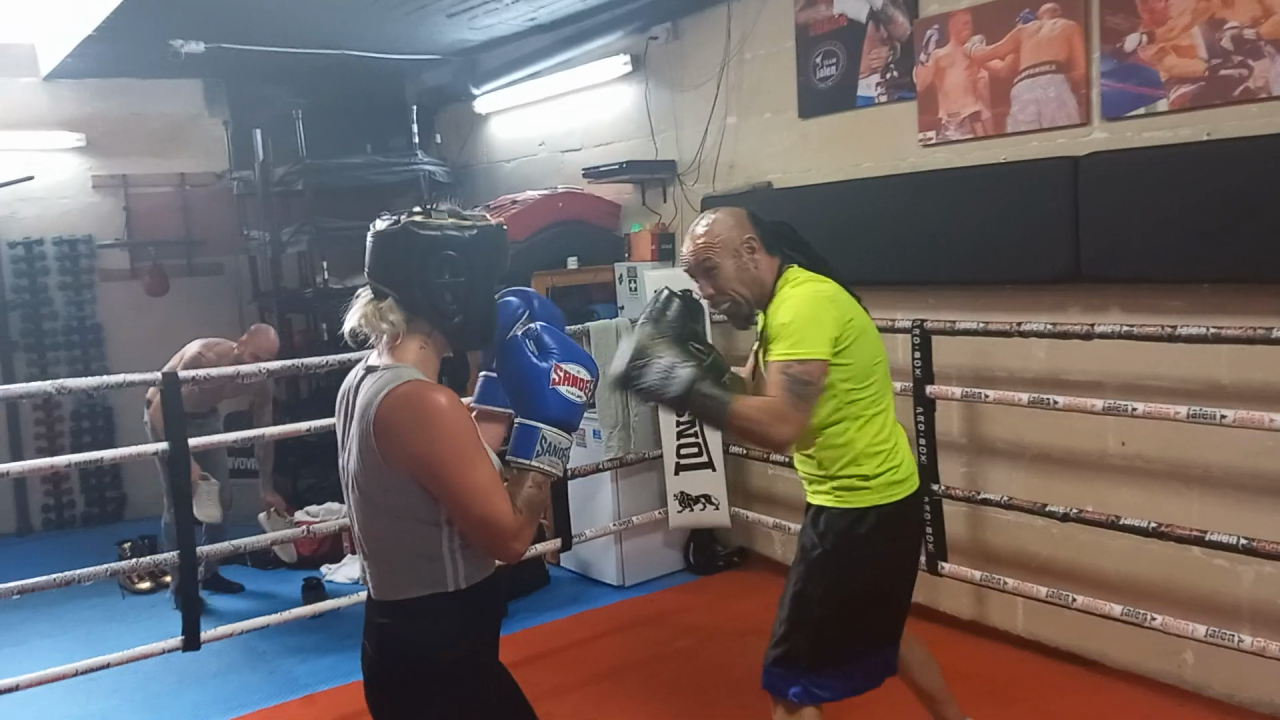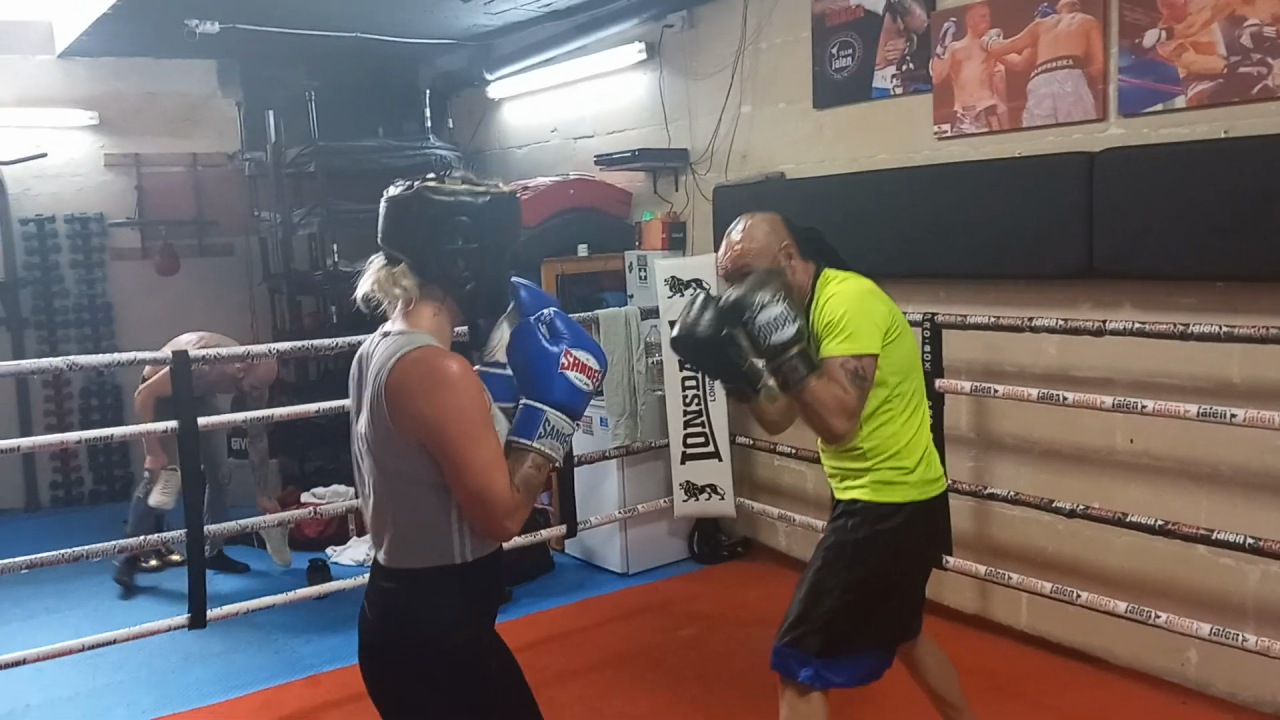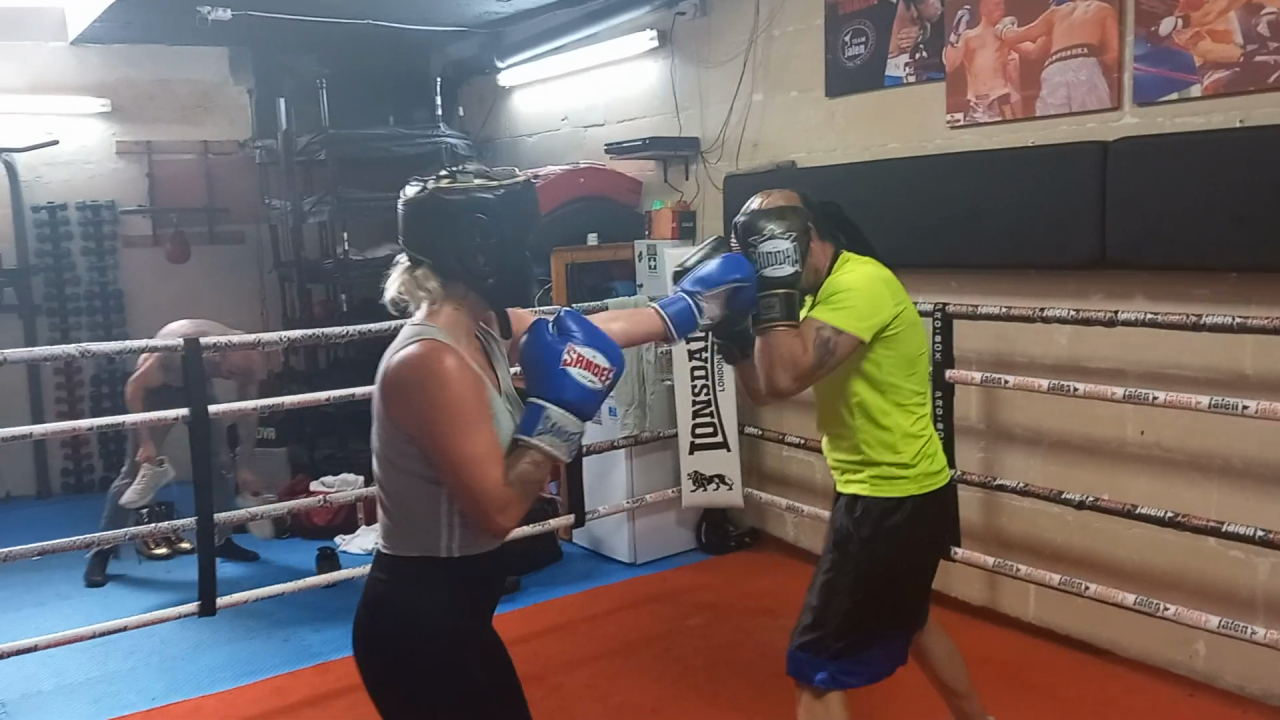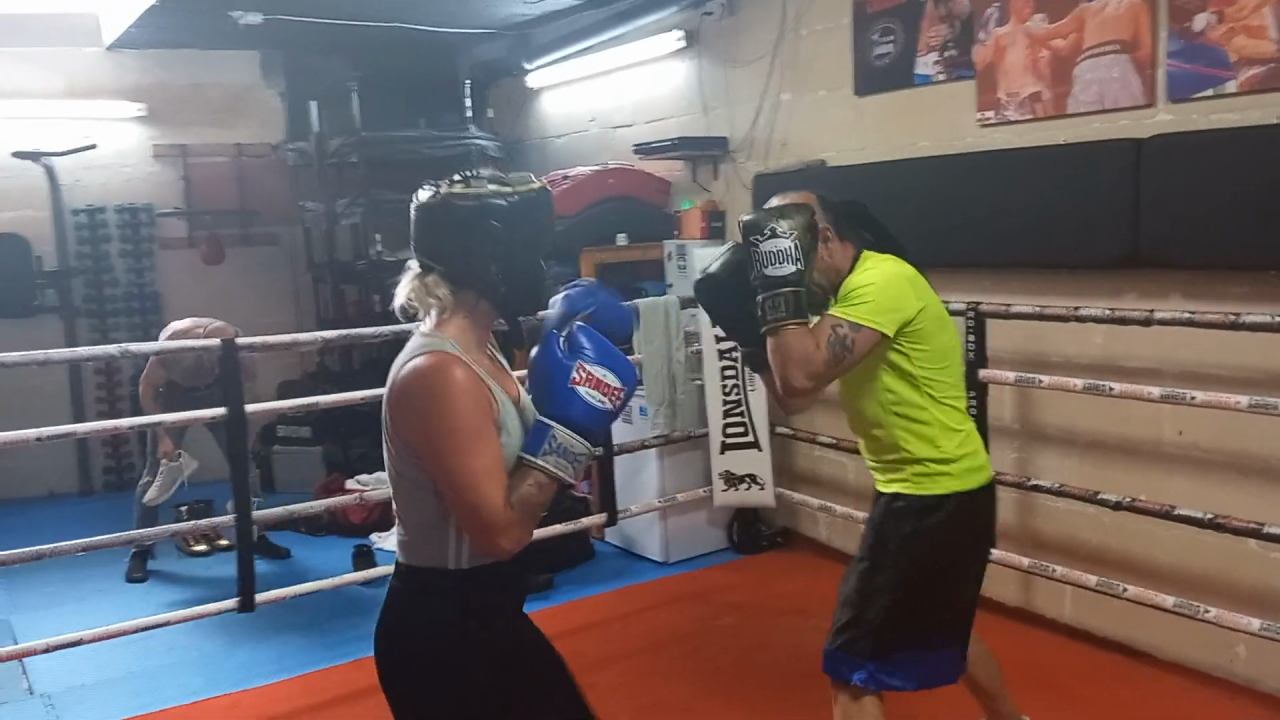
dt=0.2s
person 1, frame 1
left shoulder: (367, 380)
right shoulder: (422, 402)
right elbow: (510, 536)
left wrist: (513, 386)
right wrist: (548, 422)
left hip: (412, 635)
right hip: (437, 655)
person 1, frame 2
left shoulder: (382, 349)
right shoulder: (435, 369)
right elbow: (503, 514)
left wrist: (500, 372)
right wrist: (552, 405)
left hip: (410, 609)
right hip: (435, 626)
person 1, frame 3
left shoulder: (477, 327)
right shoulder: (429, 363)
left elbow: (589, 332)
right elbow: (498, 511)
left wrist: (687, 307)
right wrist: (559, 404)
person 1, frame 4
left shoulder: (474, 347)
right shoulder: (440, 373)
right elbow: (500, 530)
left wrist: (565, 360)
right wrist: (569, 427)
left hip: (490, 614)
right hip: (439, 624)
person 2, frame 1
left shoulder: (805, 303)
right shoulder: (787, 300)
left elbow: (780, 427)
right elbow: (758, 400)
left wrist: (688, 387)
right wrist: (694, 365)
left hip: (862, 509)
right hip: (879, 500)
right knee: (878, 631)
person 2, frame 2
left shoulder: (849, 300)
right shoulder: (808, 309)
left elbow: (837, 421)
right elbow: (778, 417)
left wrist: (781, 344)
right wrist: (730, 367)
left hip: (888, 506)
right hip: (902, 500)
left knee: (800, 665)
right knee: (897, 629)
person 2, frame 3
left shoulder: (859, 284)
right shoulder: (827, 288)
left elbow: (783, 379)
right elbow: (763, 389)
left wrist: (777, 280)
right wrist: (731, 325)
left hip: (890, 499)
right hip: (910, 494)
left knee: (818, 667)
right knee: (904, 620)
person 2, frame 4
left shoulder: (882, 280)
right shoulder: (852, 286)
left elbow: (802, 378)
right elbow: (789, 395)
left wrist: (782, 280)
right wrist: (744, 326)
left hip: (934, 498)
right hip: (948, 492)
left knee: (853, 666)
right knee: (941, 620)
person 3, frame 1
left shoulder: (261, 383)
right shoulder: (204, 358)
right elbow: (158, 409)
left wrist: (267, 489)
right wrist: (186, 462)
left hip: (205, 416)
right hip: (166, 414)
left knee: (221, 494)
left ankle: (209, 573)
right ankle: (181, 586)
person 3, frame 2
left shoulder: (254, 385)
right shoulder: (200, 362)
left elbow: (257, 438)
right elbow: (144, 395)
left wrist: (265, 495)
right wrist: (153, 451)
left hip: (200, 397)
right hip: (159, 396)
left knee: (220, 474)
right knee: (158, 472)
left ankle: (213, 552)
right ankle: (131, 557)
person 3, frame 3
left shoulder: (245, 364)
left elbow: (248, 414)
right elbow: (134, 387)
left wrist: (245, 467)
right wrist: (145, 442)
right hip: (154, 386)
left knee: (223, 463)
right knee: (137, 467)
left ankle: (221, 540)
right ankle: (103, 551)
person 3, frame 4
left shoulder: (240, 358)
right shoulder: (174, 342)
right elbow: (146, 388)
right wrist: (162, 436)
left hip: (213, 389)
right hip: (171, 389)
right knee: (158, 469)
left ankle: (255, 536)
right ankle: (140, 551)
